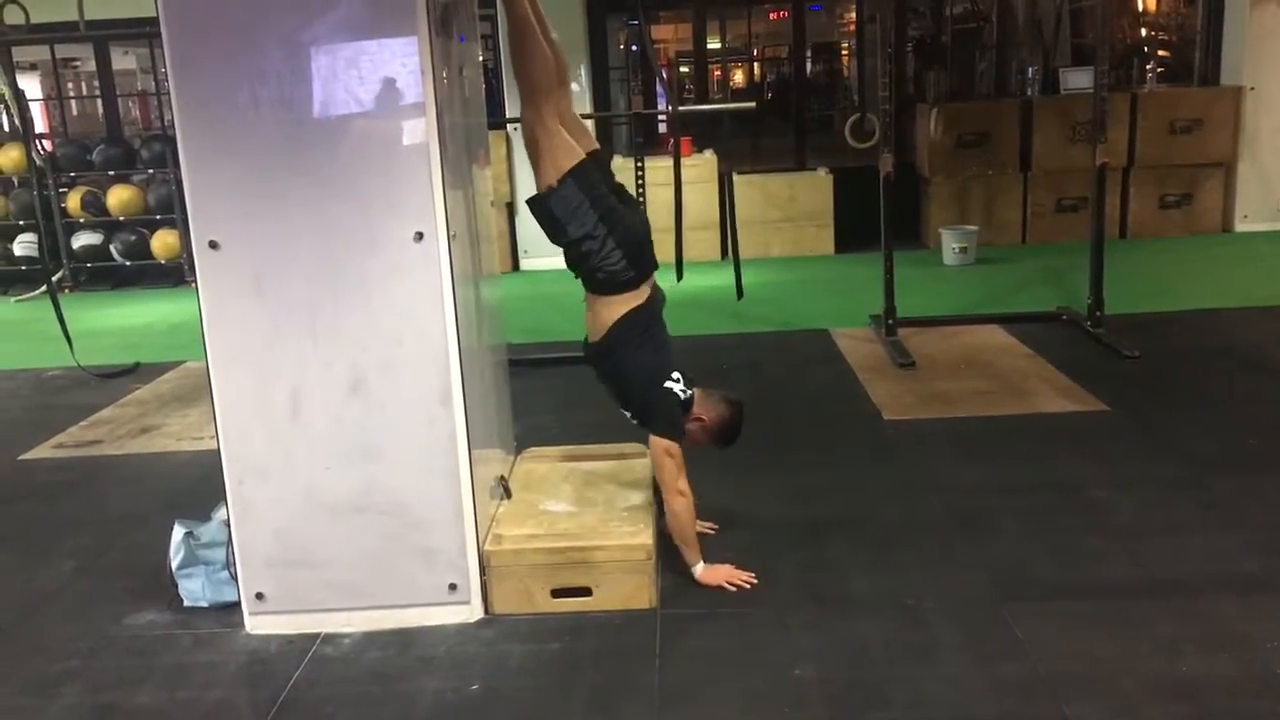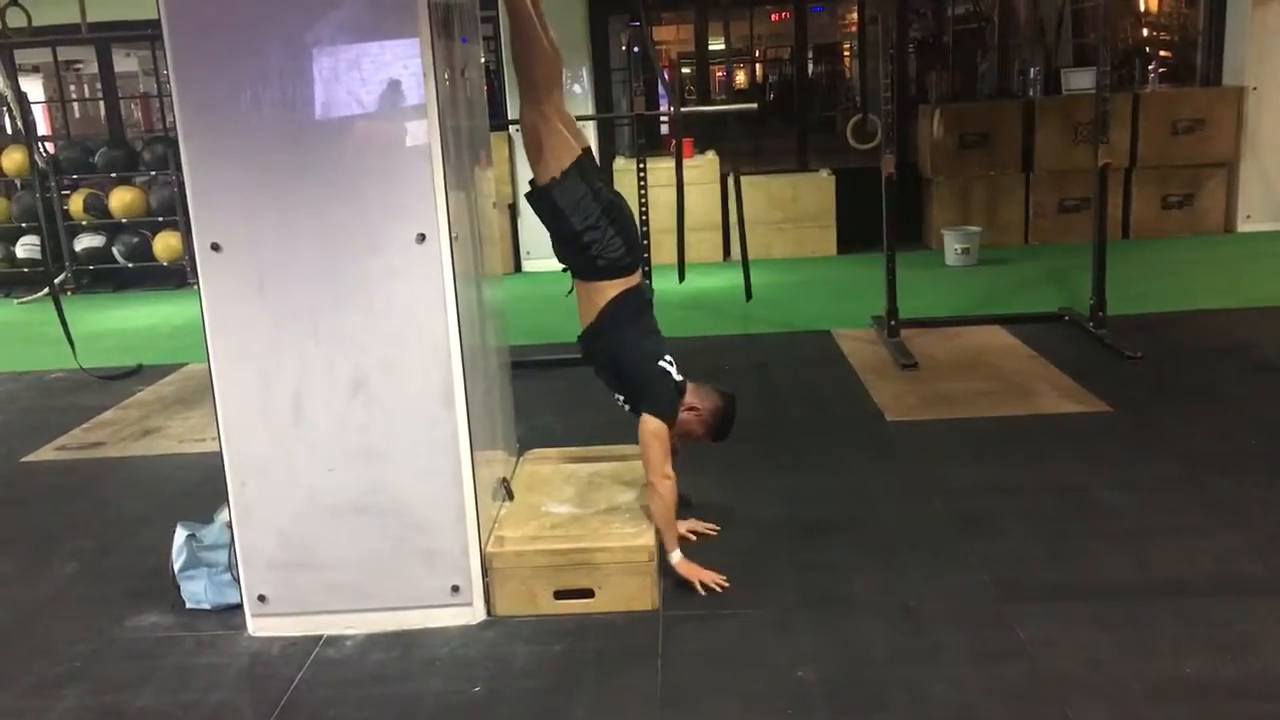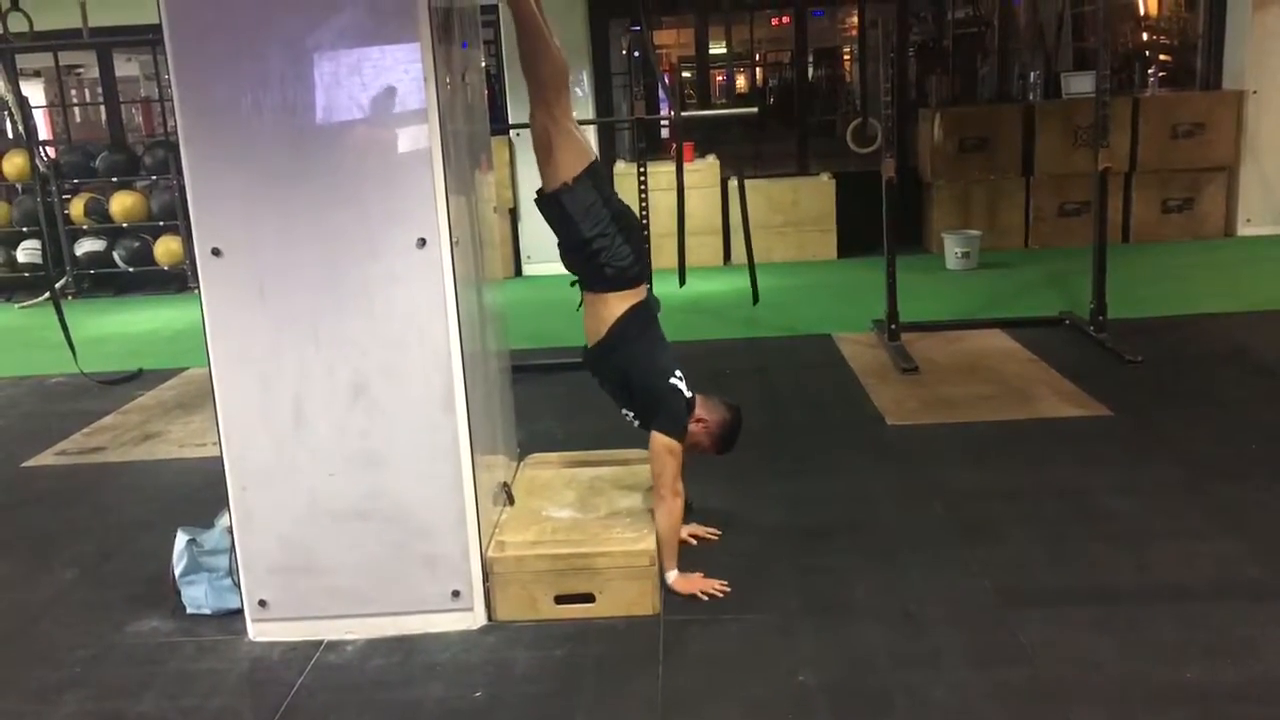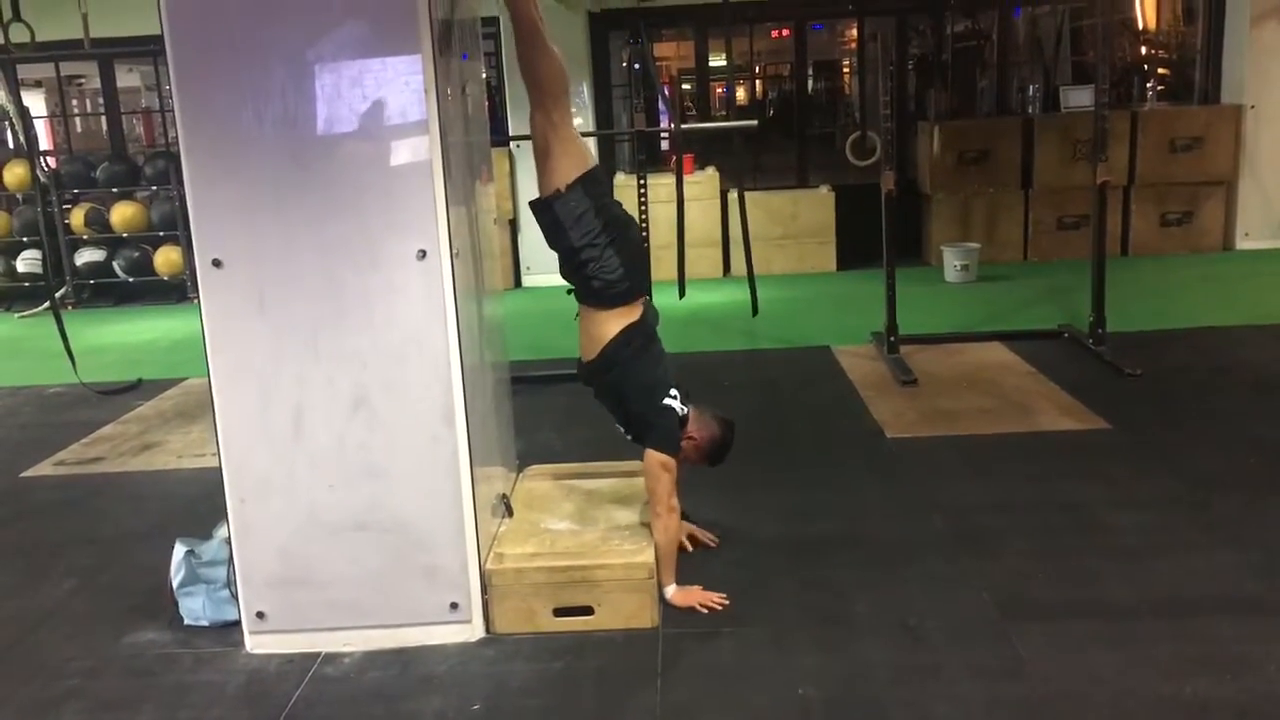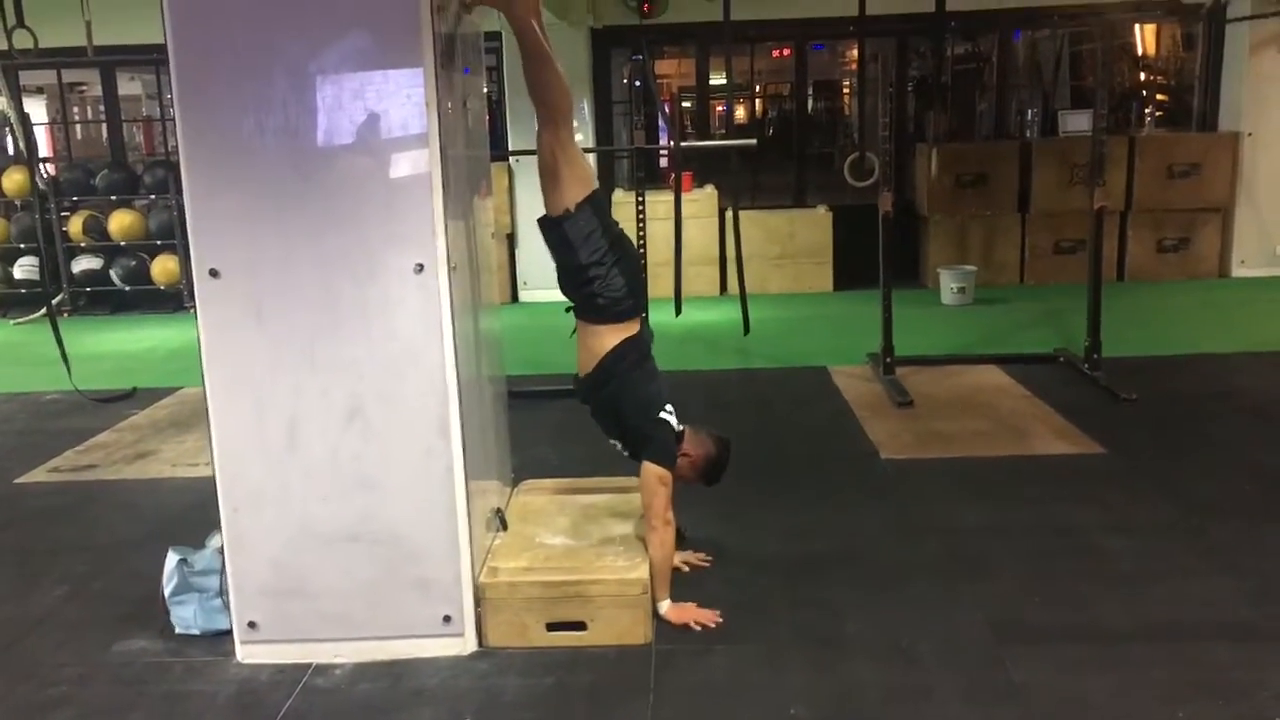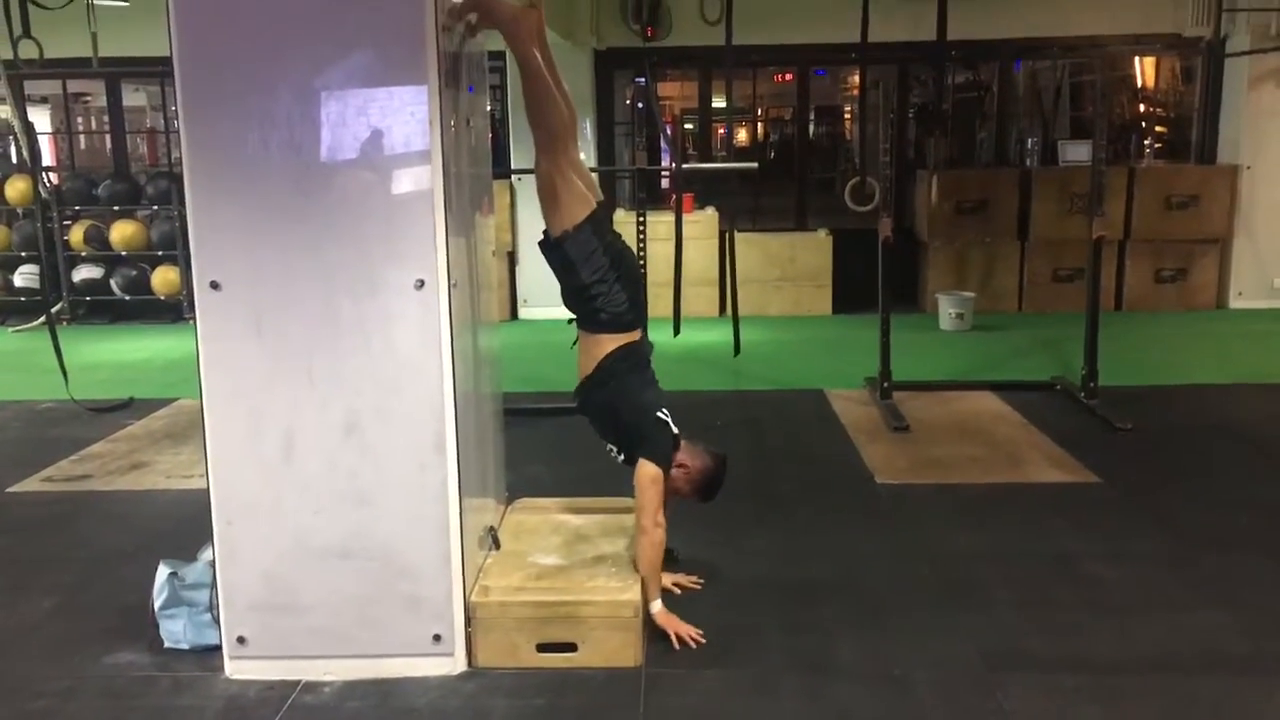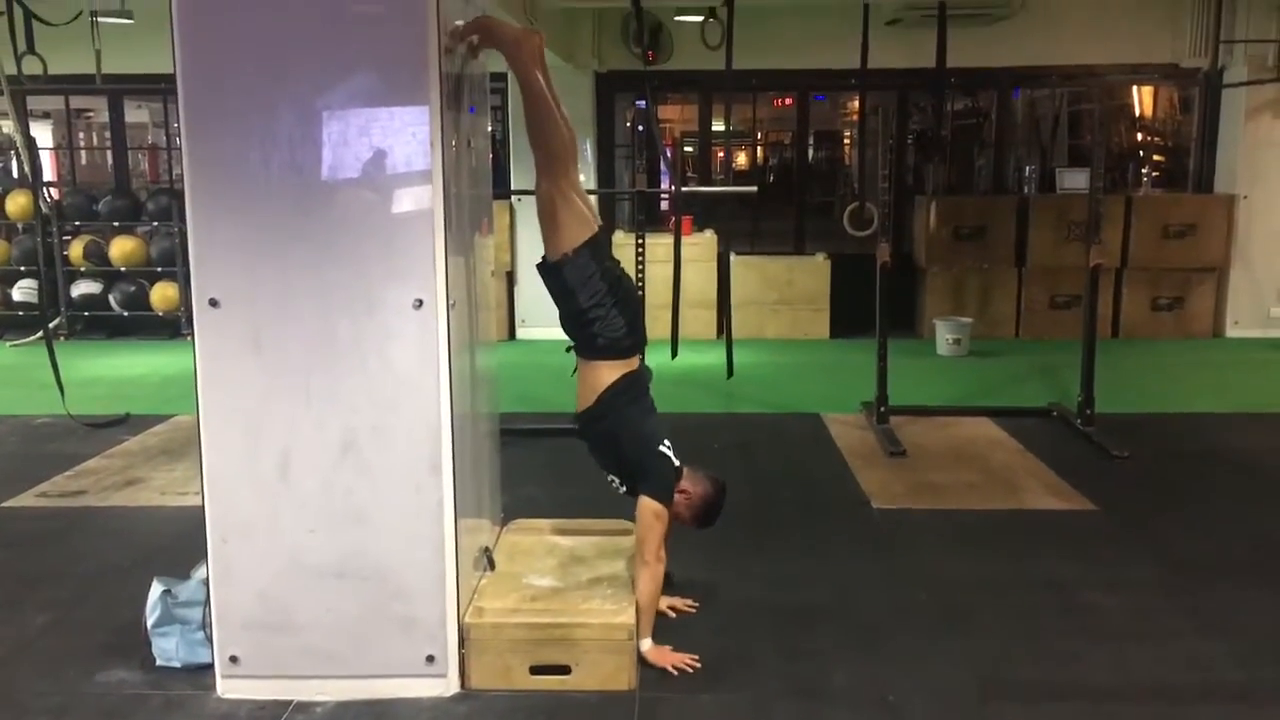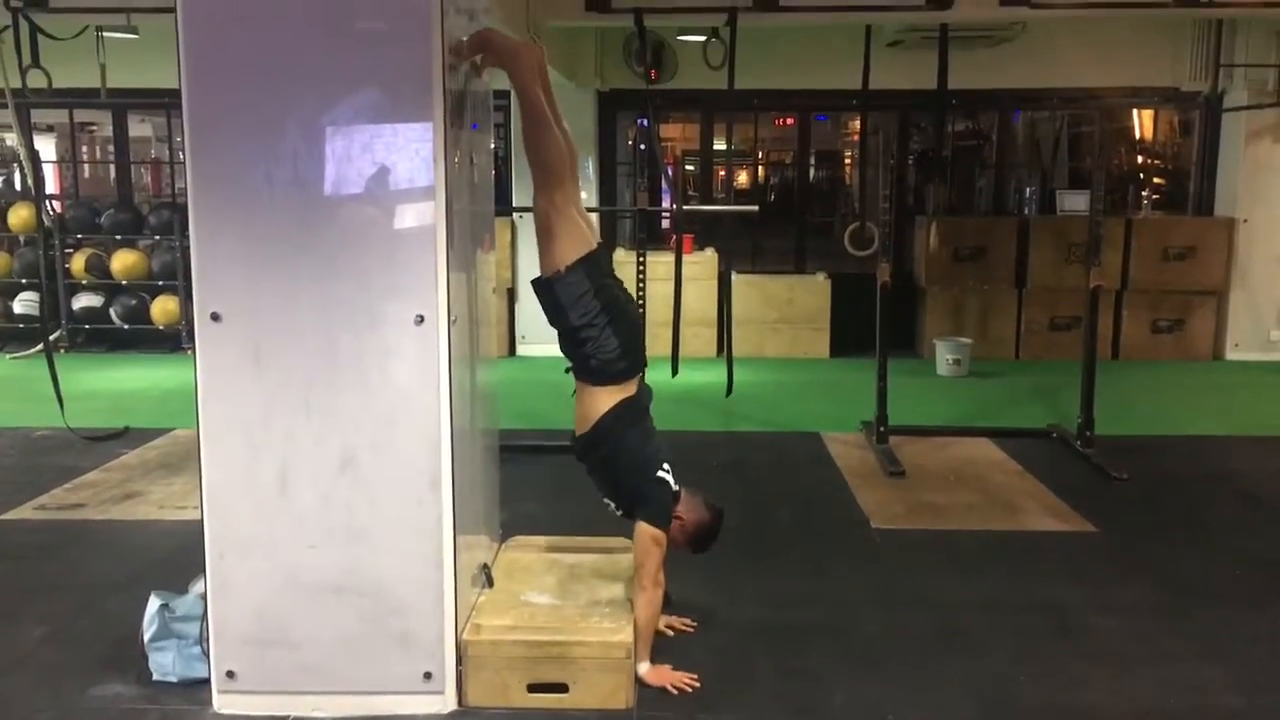
dt=0.3s
person 1, frame 1
left shoulder: (671, 392)
right shoulder: (665, 399)
left elbow: (673, 487)
right elbow: (676, 489)
left wrist: (682, 519)
right wrist: (699, 566)
left hip: (621, 243)
right hip: (613, 256)
left knee: (555, 108)
right knee: (544, 117)
person 1, frame 2
left shoulder: (662, 386)
right shoulder: (661, 391)
left elbow: (659, 477)
right elbow: (660, 477)
left wrist: (672, 521)
right wrist: (676, 556)
left hip: (604, 246)
right hip: (602, 250)
left knee: (548, 108)
right knee: (543, 112)
person 1, frame 3
left shoulder: (669, 398)
right shoulder: (672, 407)
left elbow: (666, 491)
right elbow: (669, 492)
left wrist: (673, 526)
right wrist: (673, 573)
left hip: (612, 261)
right hip: (611, 264)
left knee: (554, 113)
right knee: (551, 114)
person 1, frame 4
left shoulder: (667, 413)
right shoulder: (665, 421)
right elbow: (663, 507)
left wrist: (675, 527)
right wrist: (672, 589)
left hip: (613, 265)
right hip: (608, 270)
left knee: (555, 120)
right knee: (551, 120)
person 1, frame 5
left shoulder: (658, 427)
right shoulder: (661, 437)
left elbow: (657, 520)
right elbow: (659, 521)
left wrist: (666, 553)
right wrist: (666, 603)
left hip: (610, 286)
right hip: (608, 289)
left knee: (559, 138)
right knee: (558, 138)
person 1, frame 6
left shoulder: (657, 442)
right shoulder: (657, 443)
left elbow: (650, 525)
right elbow: (650, 525)
left wrist: (656, 573)
right wrist: (656, 606)
left hip: (610, 303)
right hip: (608, 303)
left knee: (562, 156)
right knee: (556, 157)
person 1, frame 7
left shoulder: (655, 469)
right shoulder: (660, 478)
left elbow: (647, 558)
right elbow: (650, 559)
left wrist: (654, 598)
right wrist: (646, 641)
left hip: (607, 326)
right hip: (606, 328)
left knee: (561, 181)
right knee: (558, 182)
right ankle: (520, 53)
person 1, frame 8
left shoulder: (655, 493)
right shoulder: (657, 499)
left elbow: (646, 583)
right elbow: (648, 581)
left wrist: (653, 617)
right wrist: (644, 664)
left hip: (606, 341)
right hip: (605, 343)
left knee: (562, 196)
right knee: (558, 196)
right ankle: (521, 67)
